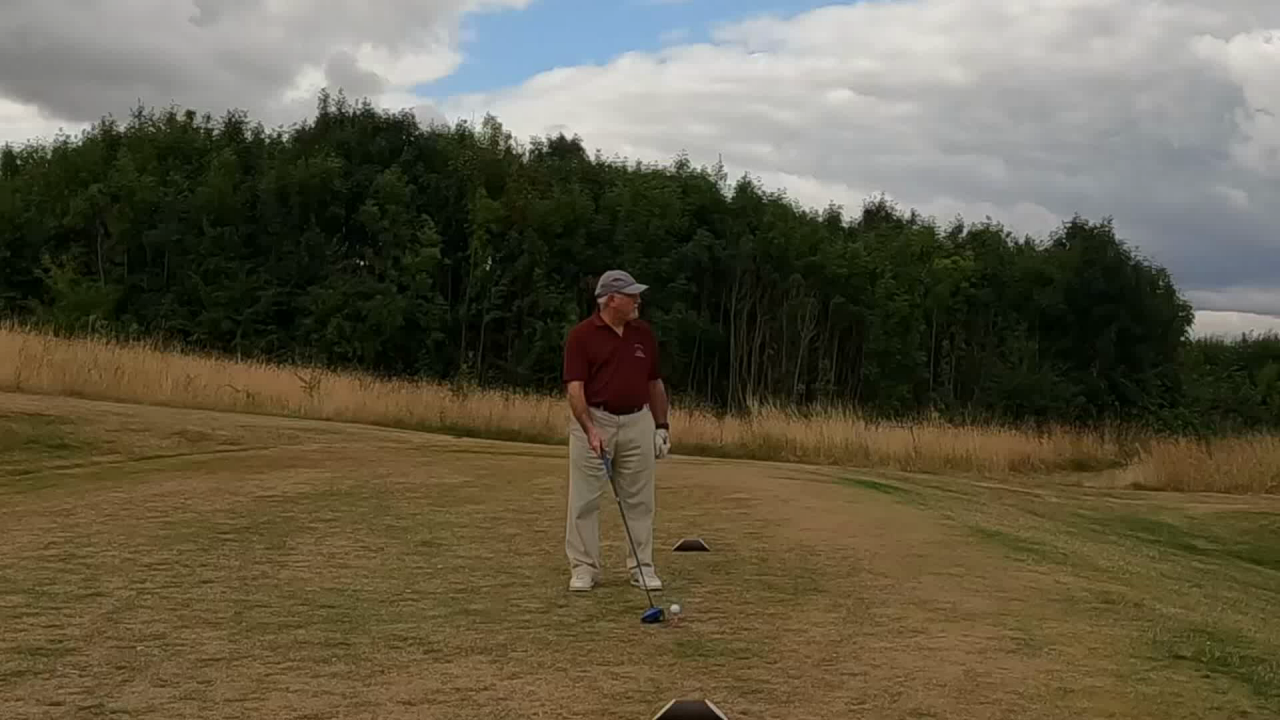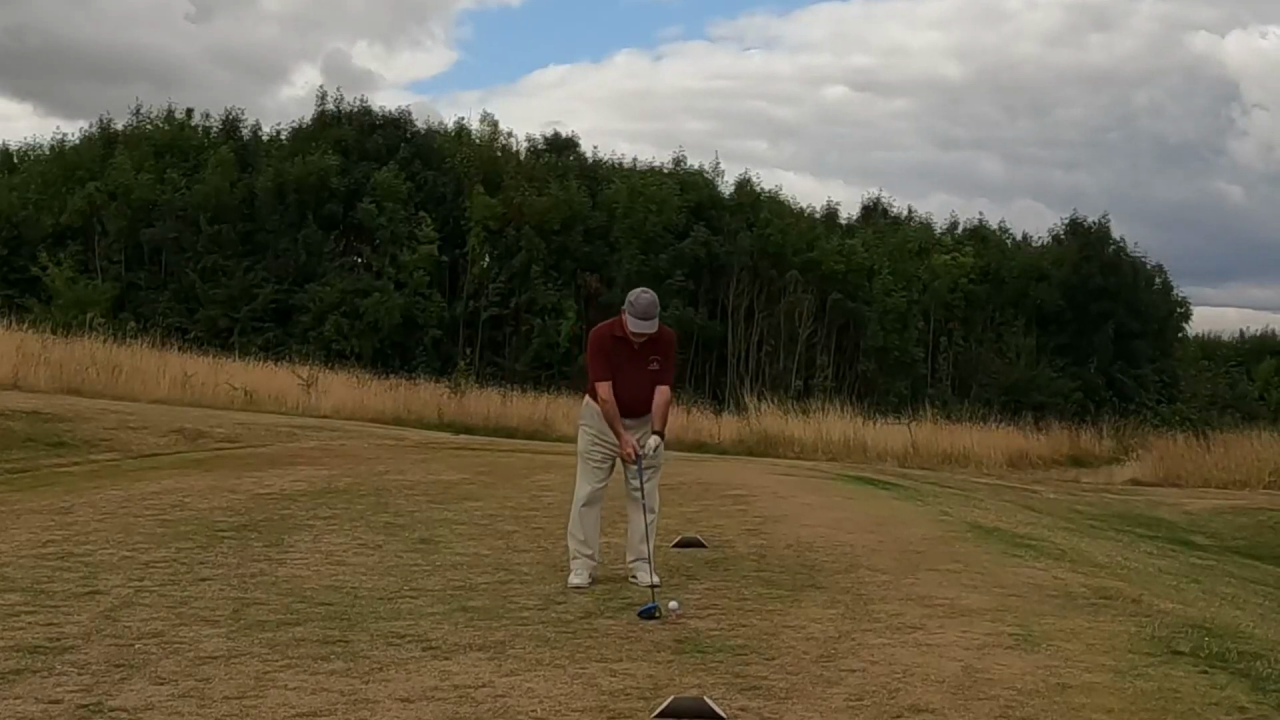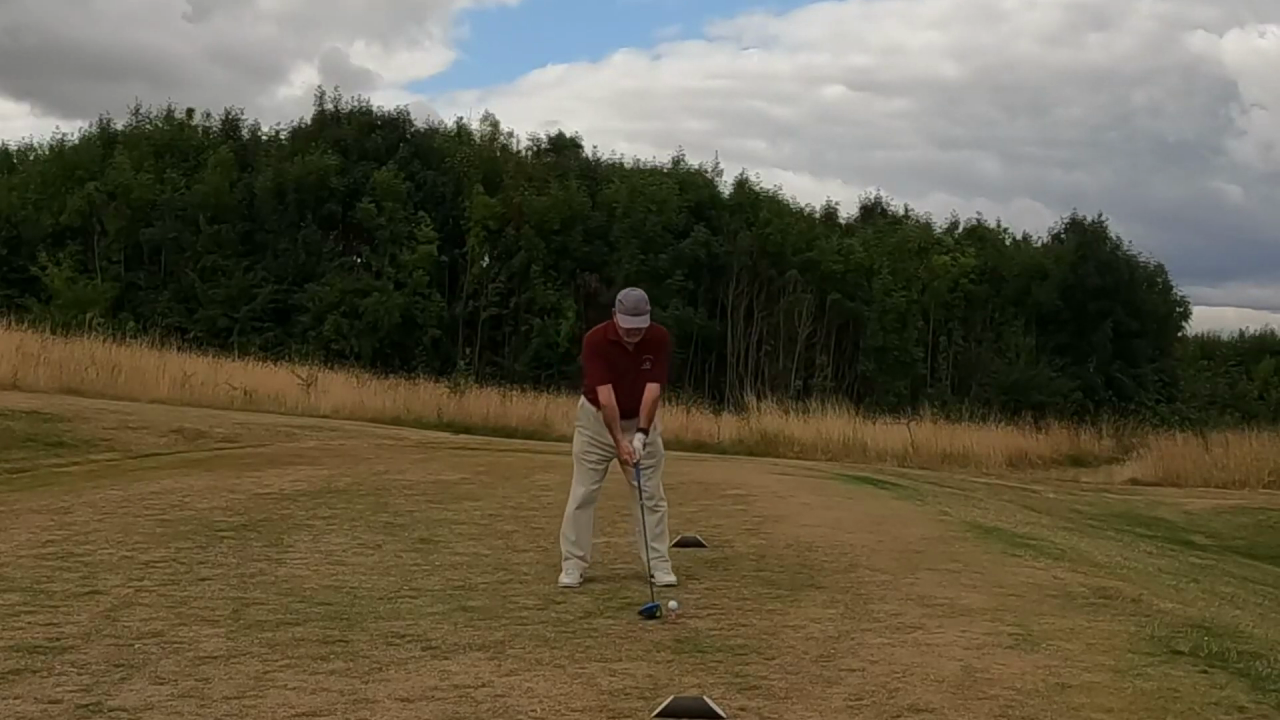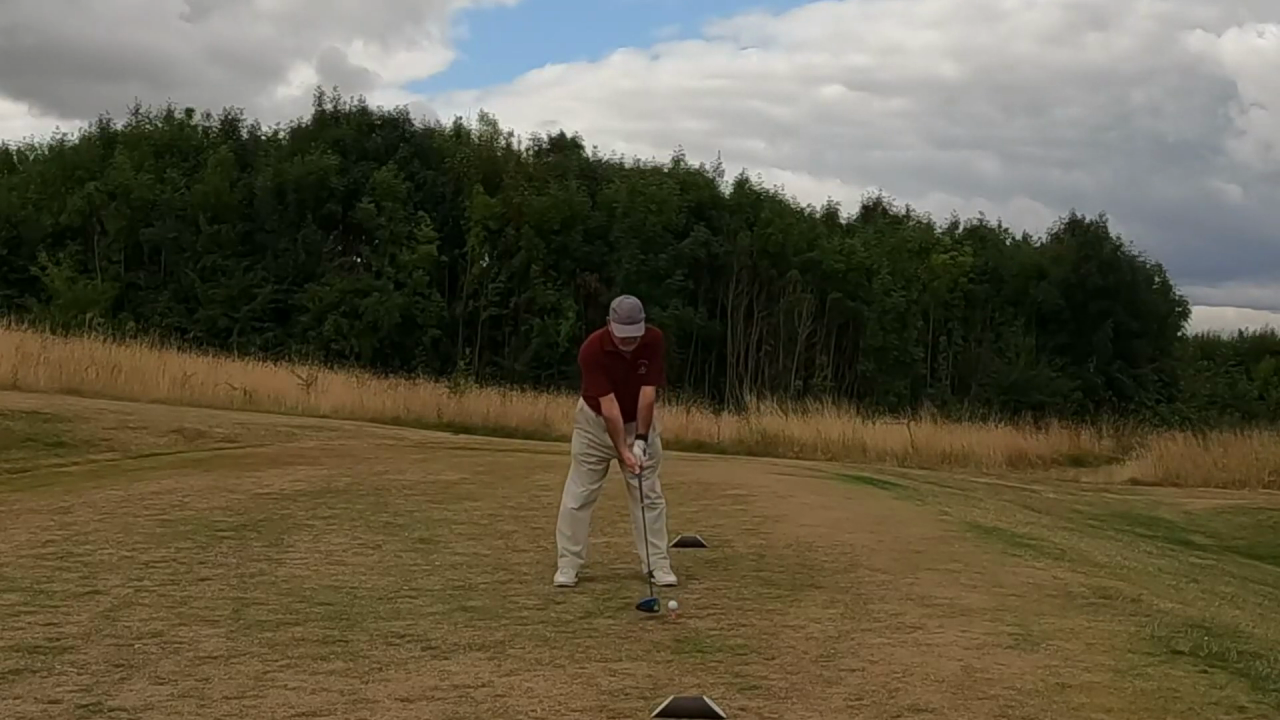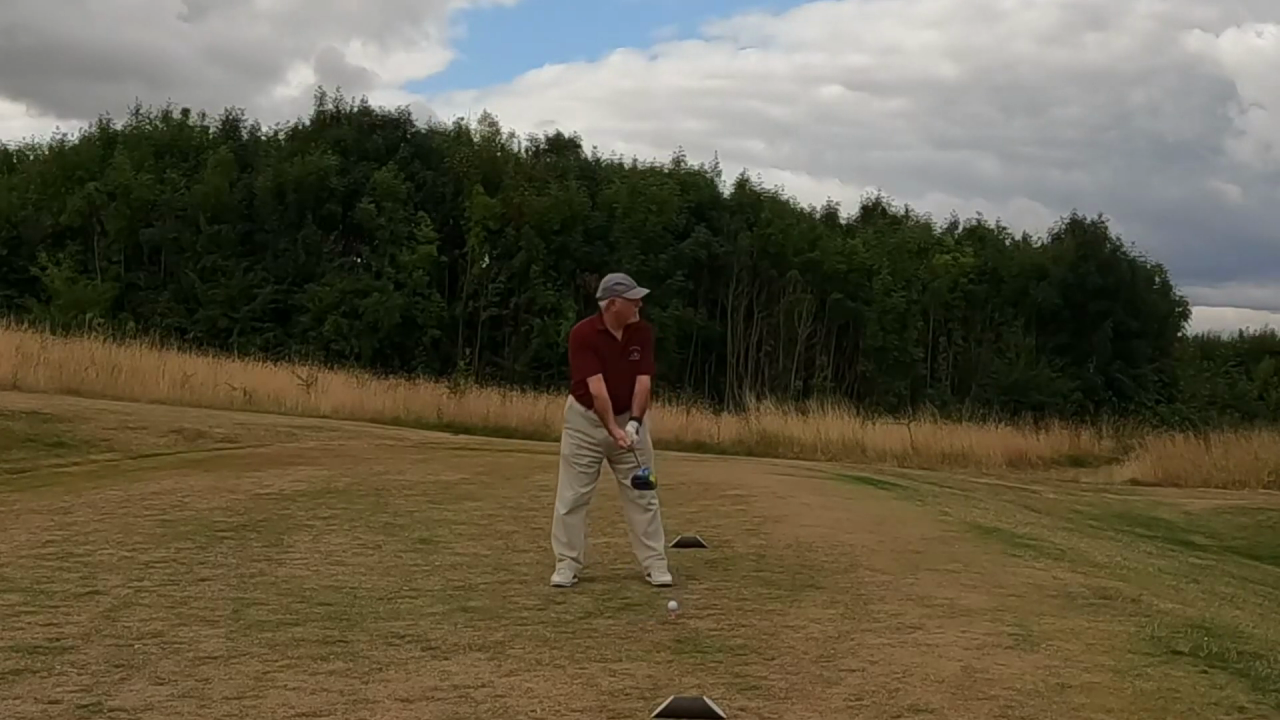
dt=1s
person 1, frame 1
left shoulder: (644, 333)
right shoulder: (581, 335)
left elbow: (655, 384)
right elbow: (575, 389)
left wrist: (661, 427)
right wrist: (590, 430)
left hip: (638, 423)
right hip: (595, 422)
left knee: (639, 500)
right knee: (585, 500)
left ankle: (642, 567)
right ankle: (584, 568)
person 1, frame 2
left shoulder: (666, 339)
right shoulder: (601, 336)
left elbow: (663, 390)
right elbow: (604, 393)
left wrist: (657, 434)
right wrist: (622, 437)
left hip: (644, 422)
right hip: (600, 419)
left knee: (644, 496)
right knee: (588, 492)
left ankle: (640, 564)
right ankle: (582, 565)
person 1, frame 3
left shoulder: (659, 338)
right shoulder: (595, 340)
left elbow: (653, 389)
right elbow: (606, 396)
left wrist: (642, 434)
right wrist: (619, 441)
left hip: (641, 420)
right hip: (596, 419)
left knee: (651, 495)
right knee: (582, 493)
left ankle: (658, 563)
right ankle: (573, 565)
person 1, frame 4
left shoulder: (654, 340)
right shoulder: (592, 349)
left elbow: (648, 393)
right elbow: (608, 405)
left wrist: (641, 440)
right wrist: (622, 451)
left hip: (639, 422)
right hip: (595, 421)
left knee: (650, 495)
right knee: (578, 494)
left ankle: (658, 564)
right ankle: (568, 565)
person 1, frame 5
left shoulder: (642, 332)
right shoulder: (583, 333)
left elbow: (643, 381)
right elbow: (596, 386)
left wrist: (634, 423)
right wrist: (613, 429)
left hip: (629, 420)
right hip: (586, 419)
left knee: (642, 494)
right knee: (572, 495)
left ankle: (655, 564)
right ankle: (567, 564)
